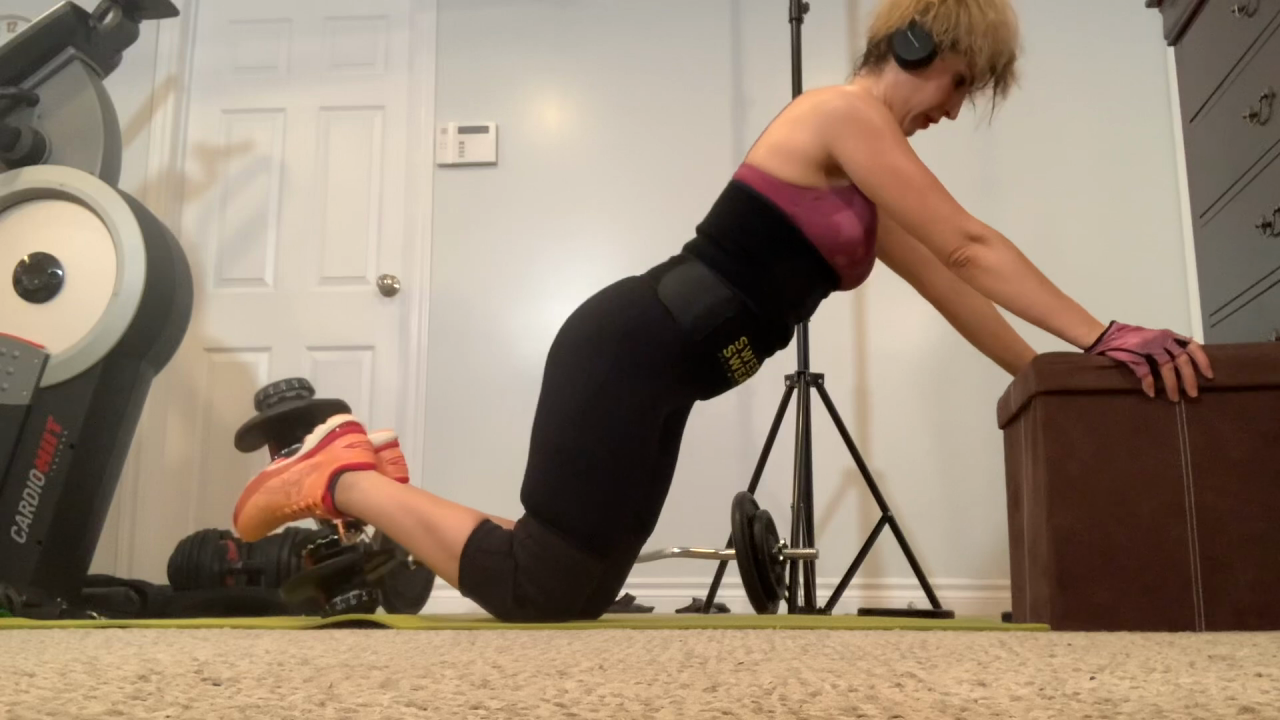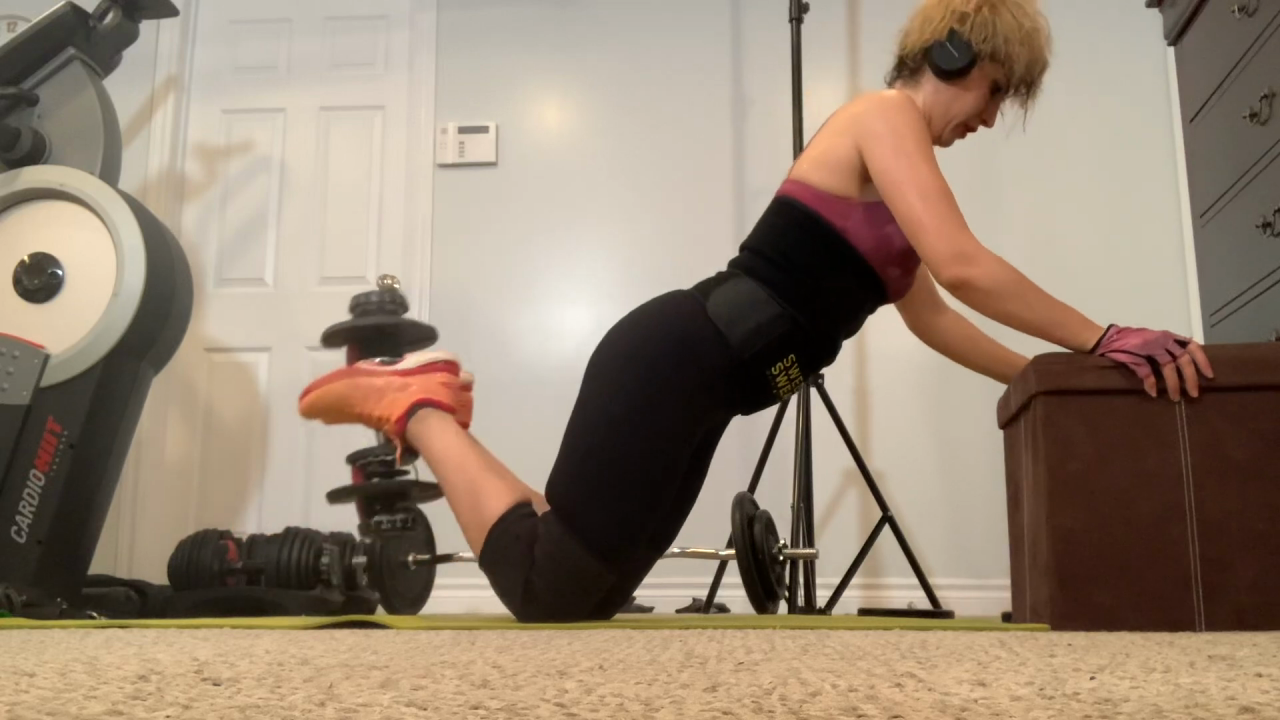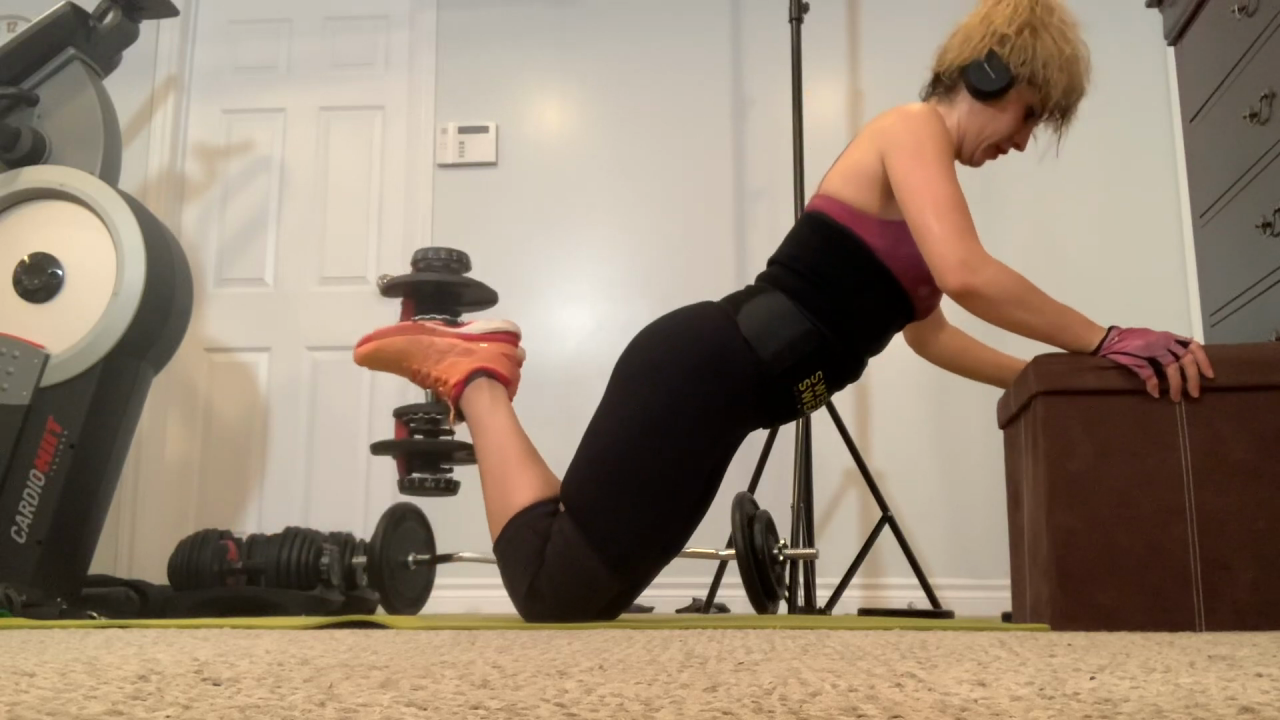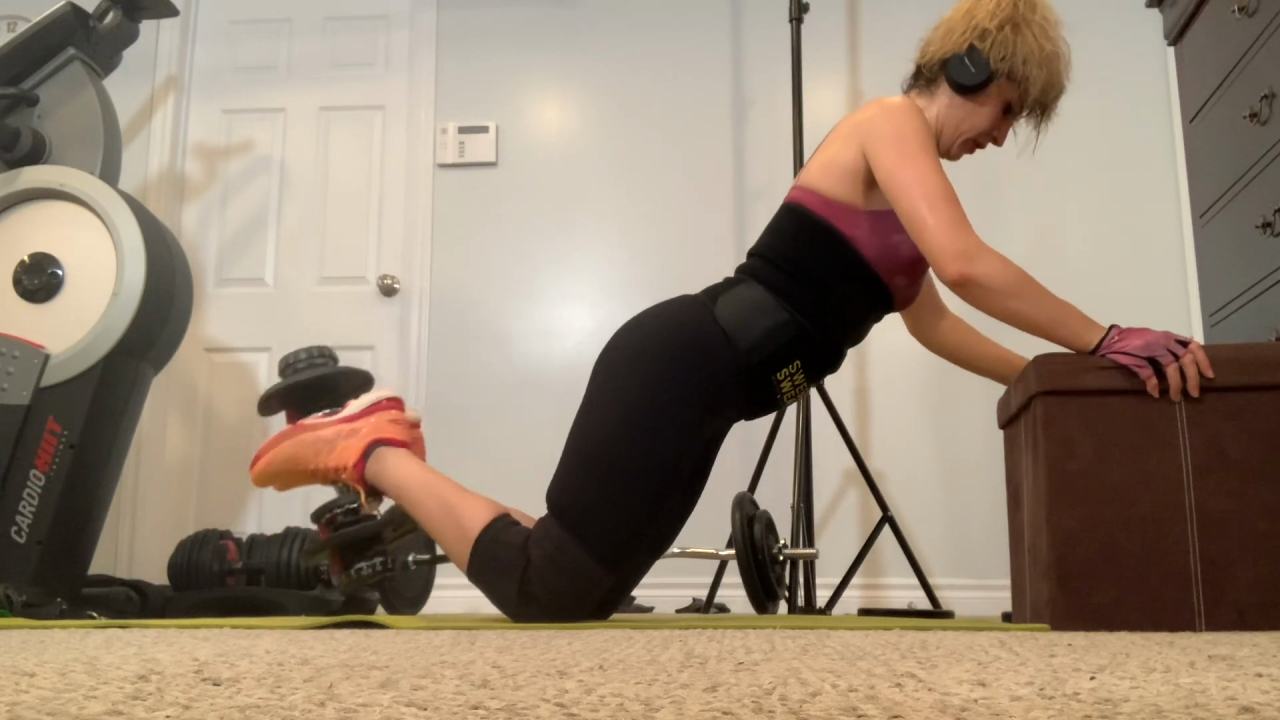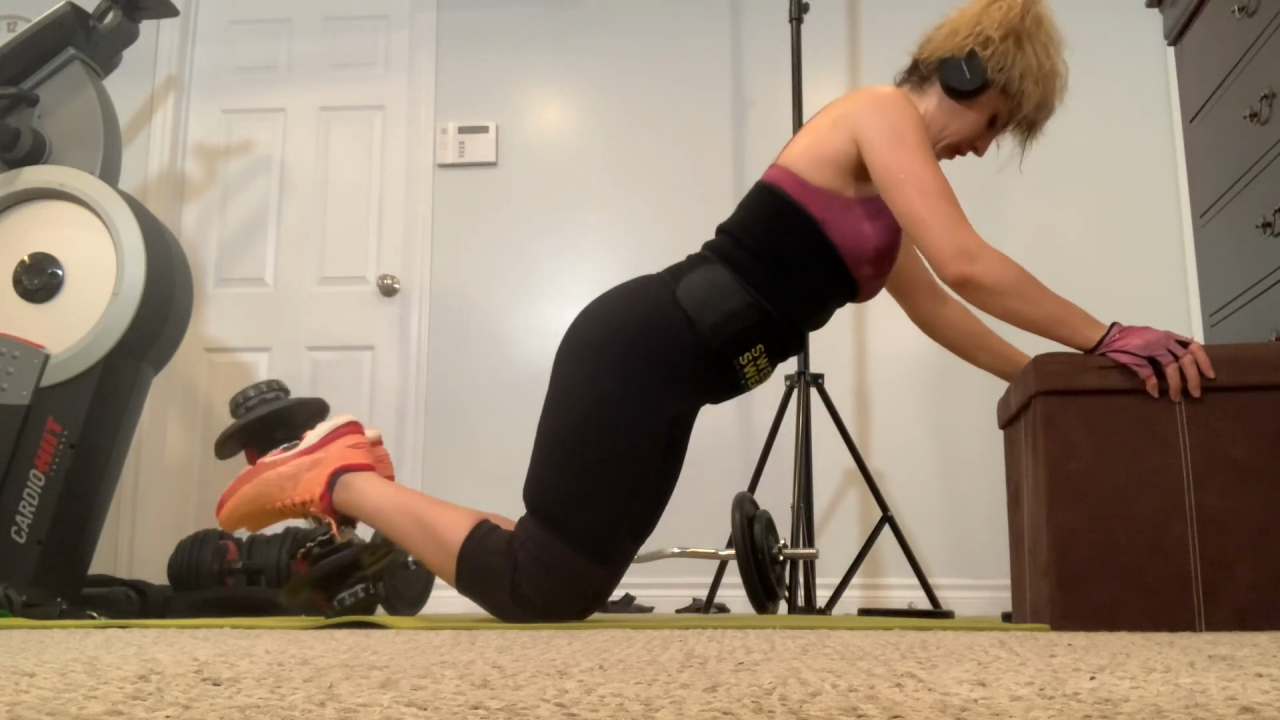
dt=0.7s
person 1, frame 1
left shoulder: (862, 185)
right shoulder: (843, 111)
left elbow: (947, 282)
right elbow: (966, 246)
right wrist: (1101, 335)
left hip: (655, 374)
right hip: (627, 350)
left knee: (573, 594)
right knee: (538, 595)
left ankle: (371, 475)
right ankle: (339, 476)
person 1, frame 2
left shoulder: (892, 166)
right shoulder: (883, 115)
left elbow: (930, 315)
right elbow: (963, 265)
right wrist: (1100, 339)
left hip: (693, 383)
right hip: (671, 364)
left knee: (585, 595)
right knee: (549, 592)
left ankle: (434, 417)
right ankle: (416, 406)
person 1, frame 3
left shoulder: (923, 174)
right shoulder: (910, 129)
left elbow: (929, 331)
right elbow: (969, 276)
right wrist: (1105, 341)
left hip: (716, 387)
right hip: (700, 371)
left knee: (590, 589)
right knee: (556, 592)
left ankle: (477, 384)
right ankle: (474, 377)
person 1, frame 4
left shoulder: (900, 173)
right shoulder: (891, 122)
left elbow: (932, 319)
right elbow: (966, 265)
right wrist: (1106, 340)
left hip: (696, 383)
right hip: (680, 369)
left knee: (580, 592)
right knee: (548, 594)
left ankle: (394, 457)
right ankle: (373, 451)
person 1, frame 5
left shoulder: (882, 187)
right shoulder: (878, 113)
left elbow: (935, 306)
right elbow: (967, 264)
right wrist: (1108, 338)
left hip: (664, 372)
right hip: (639, 351)
left knee: (568, 589)
right knee: (535, 592)
left ankle: (363, 485)
right ankle: (337, 480)
